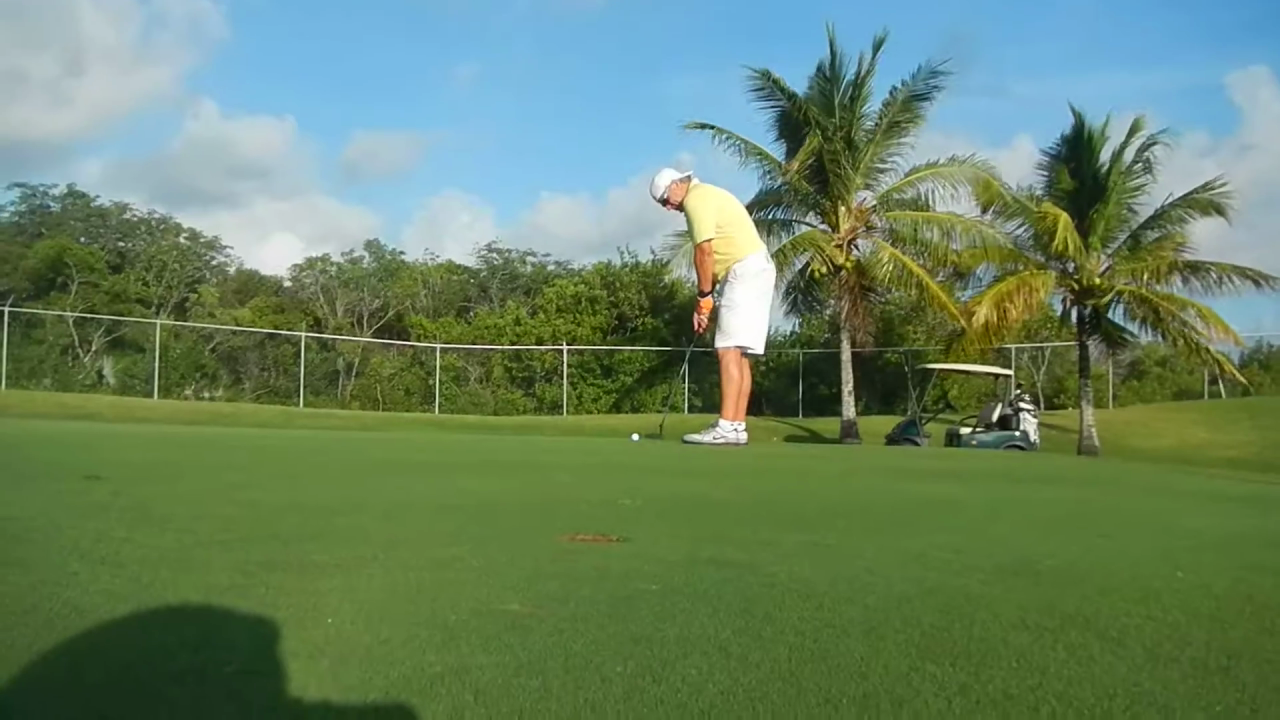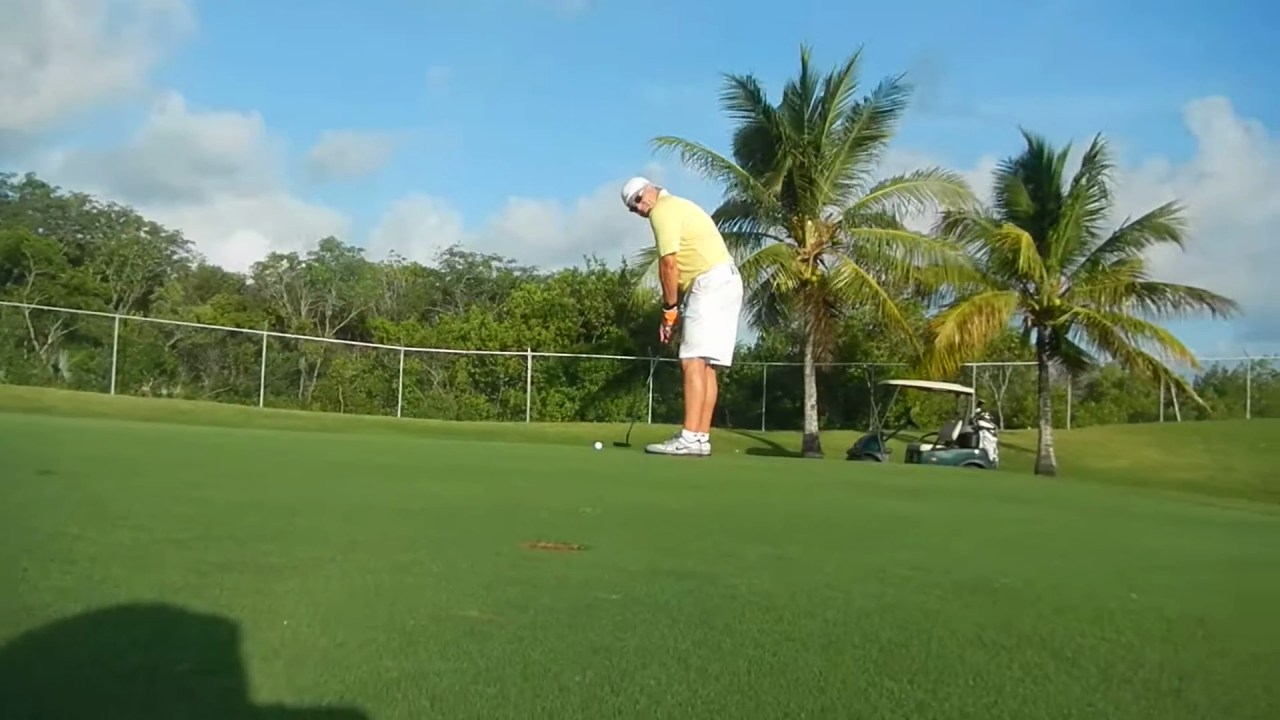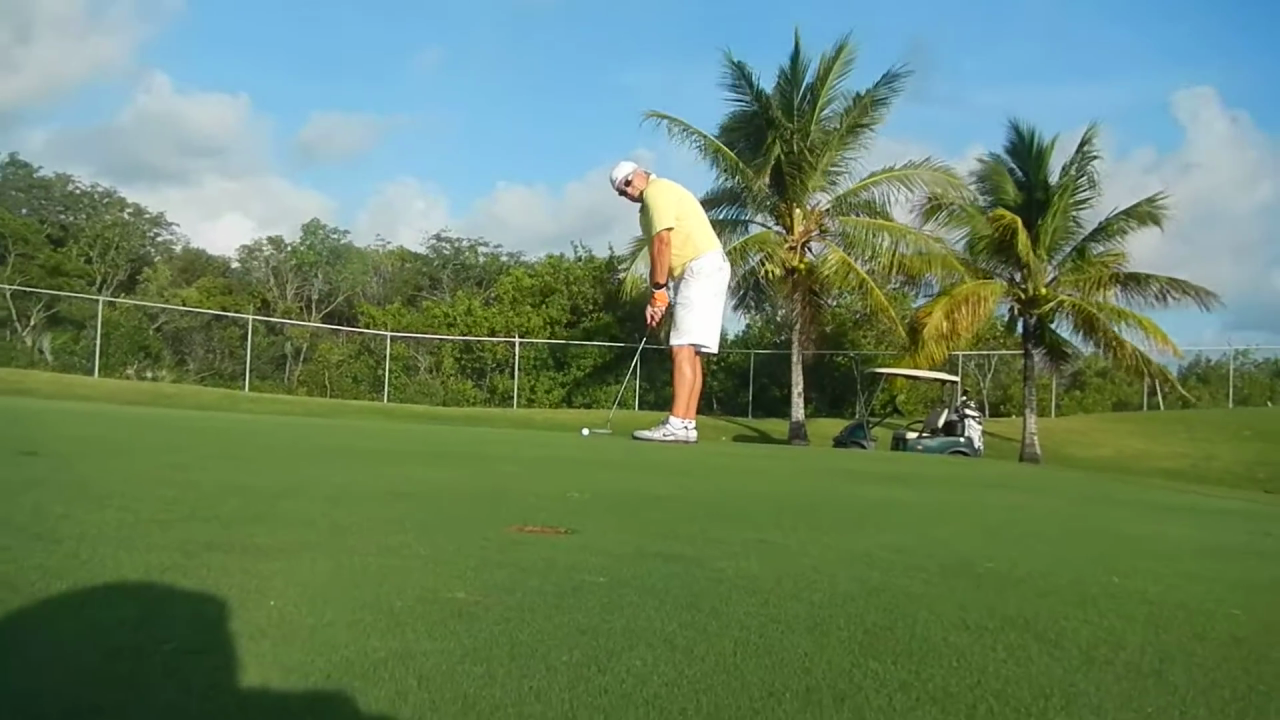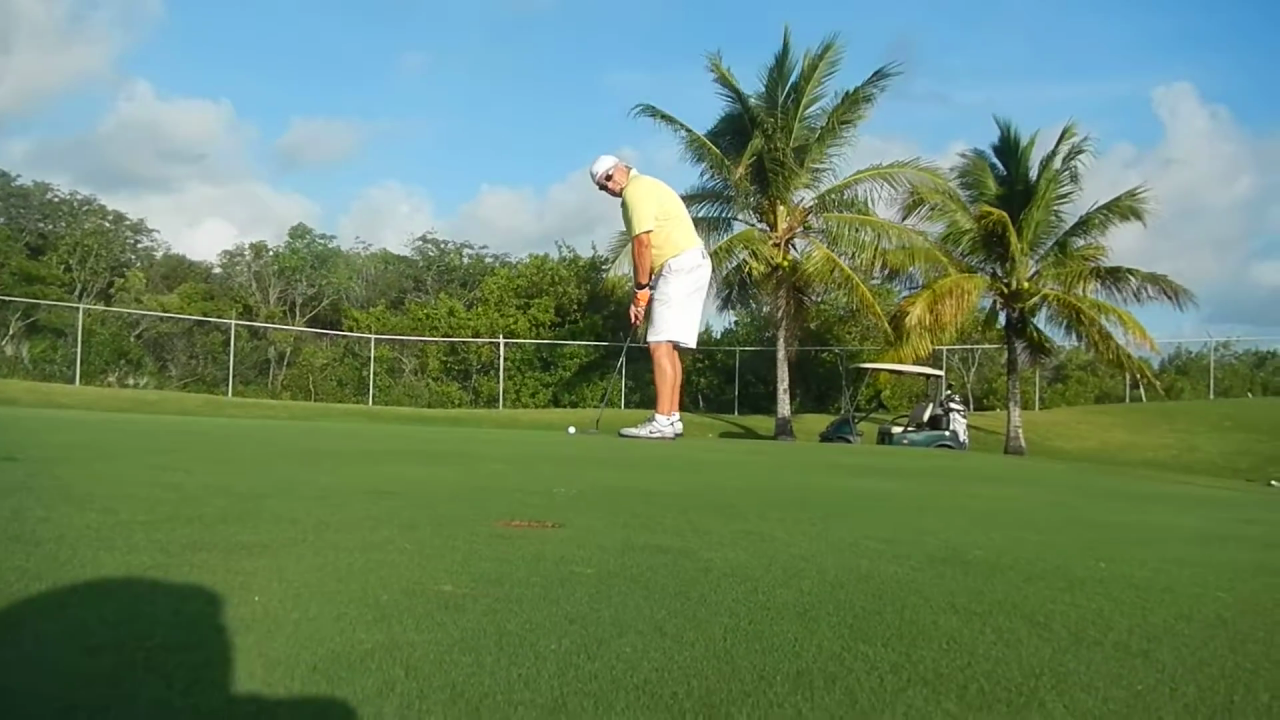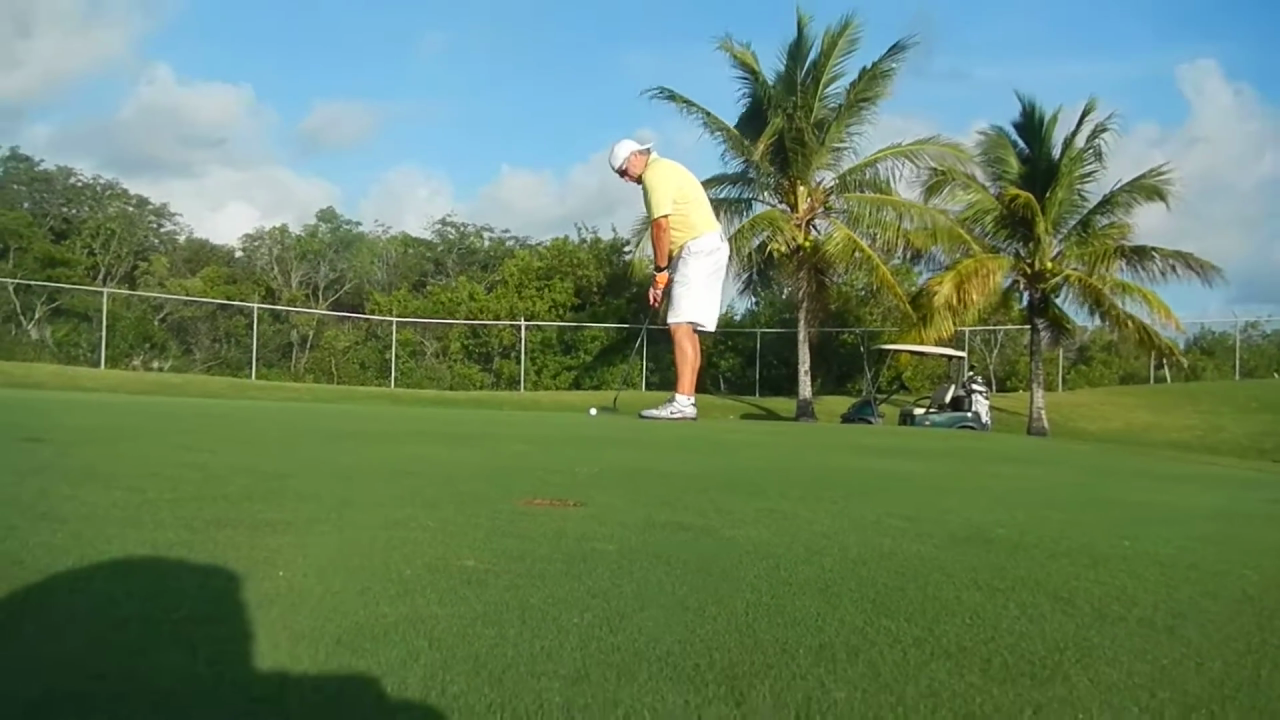
dt=0.4s
person 1, frame 1
left shoulder: (696, 198)
right shoulder: (703, 199)
left elbow: (704, 252)
right elbow: (711, 255)
left wrist: (704, 297)
right wrist: (705, 300)
left hip: (746, 271)
right hip: (752, 272)
left knee: (729, 350)
right knee: (739, 352)
left ankle: (726, 427)
right ankle: (737, 426)
person 1, frame 2
left shoulder: (663, 209)
right shoulder: (673, 210)
left elbow: (668, 264)
right elbow: (678, 269)
left wrist: (669, 310)
right wrist: (672, 311)
left hip: (712, 283)
right hip: (722, 284)
left knee: (693, 360)
right knee: (705, 365)
left ankle: (689, 437)
right ankle: (700, 438)
person 1, frame 3
left shoulder: (657, 190)
right shoulder: (645, 210)
left elbow: (663, 242)
right elbow: (656, 256)
left wrist: (658, 290)
right wrist: (655, 298)
left hip: (703, 268)
right hip: (695, 273)
left knee: (683, 347)
right knee: (690, 350)
left ankle: (677, 424)
right ankle: (687, 424)
person 1, frame 4
left shoulder: (636, 189)
right shoulder: (634, 195)
left elbow: (642, 244)
right elbow: (644, 247)
left wrist: (641, 290)
right wrist: (641, 294)
left hip: (682, 265)
right hip: (686, 266)
left knee: (661, 343)
right knee: (669, 345)
left ankle: (662, 421)
right ankle: (671, 418)
person 1, frame 5
left shoulder: (655, 172)
right shoulder: (659, 173)
left elbow: (661, 227)
right elbow: (667, 229)
left wrist: (659, 272)
right wrist: (663, 273)
left hip: (701, 248)
right hip: (702, 250)
left knee: (681, 324)
right knee: (687, 327)
left ankle: (681, 402)
right ankle: (686, 402)
